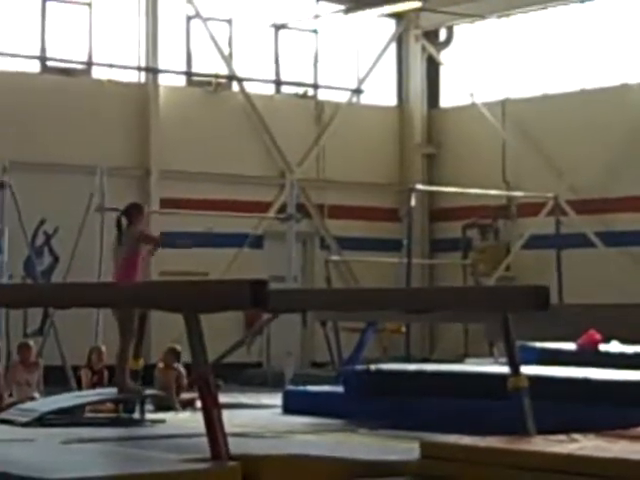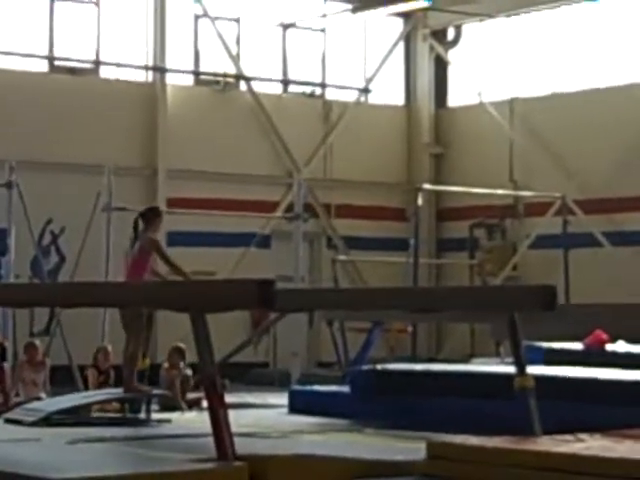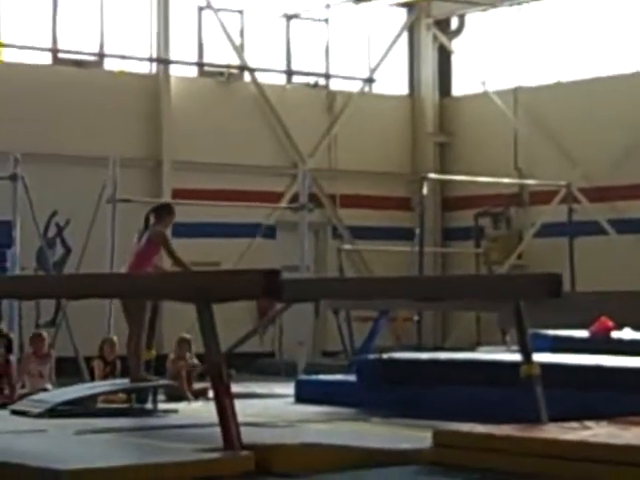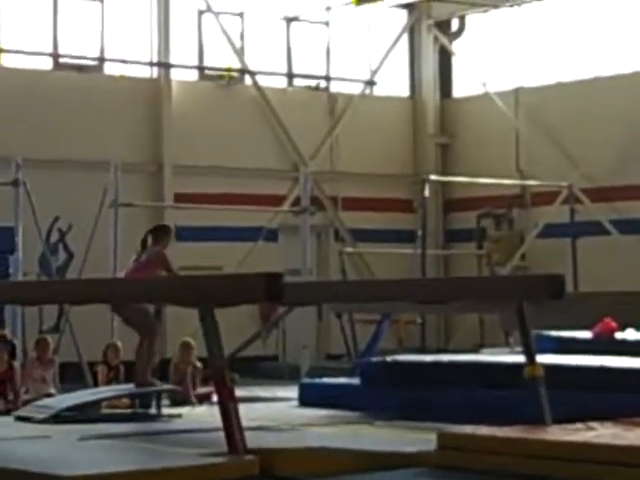
dt=0.5s
person 1, frame 1
left shoulder: (123, 236)
right shoulder: (138, 234)
right elbow: (163, 242)
left wrist: (147, 249)
left knee: (126, 336)
right knee: (127, 336)
left ankle: (122, 378)
right ankle: (122, 380)
person 1, frame 2
left shoulder: (137, 239)
right shoulder: (150, 240)
right elbow: (170, 264)
left wrist: (165, 278)
right wrist: (190, 279)
left knee: (132, 339)
right knee: (139, 339)
left ankle: (128, 380)
right ankle: (131, 381)
person 1, frame 3
left shoulder: (146, 232)
right shoulder: (159, 233)
right elbow: (175, 258)
left knee: (134, 329)
right knee: (139, 329)
left ankle: (134, 371)
right ankle: (137, 372)
person 1, frame 4
left shoulder: (145, 252)
right shoulder: (158, 254)
left elbow: (153, 277)
right elbow: (174, 277)
left knee: (147, 333)
right knee: (151, 332)
left ankle: (142, 375)
right ankle: (144, 376)
